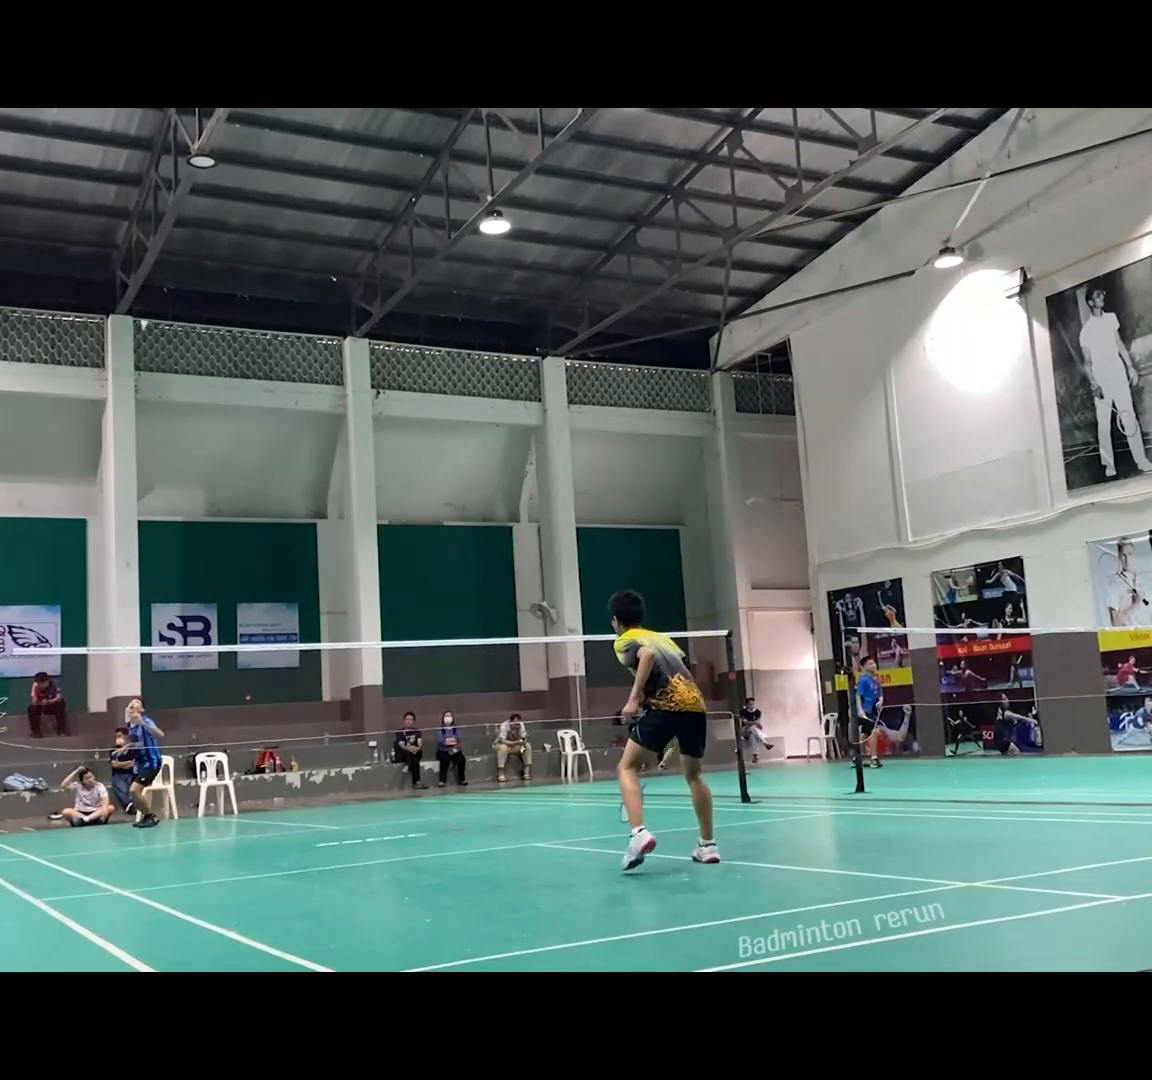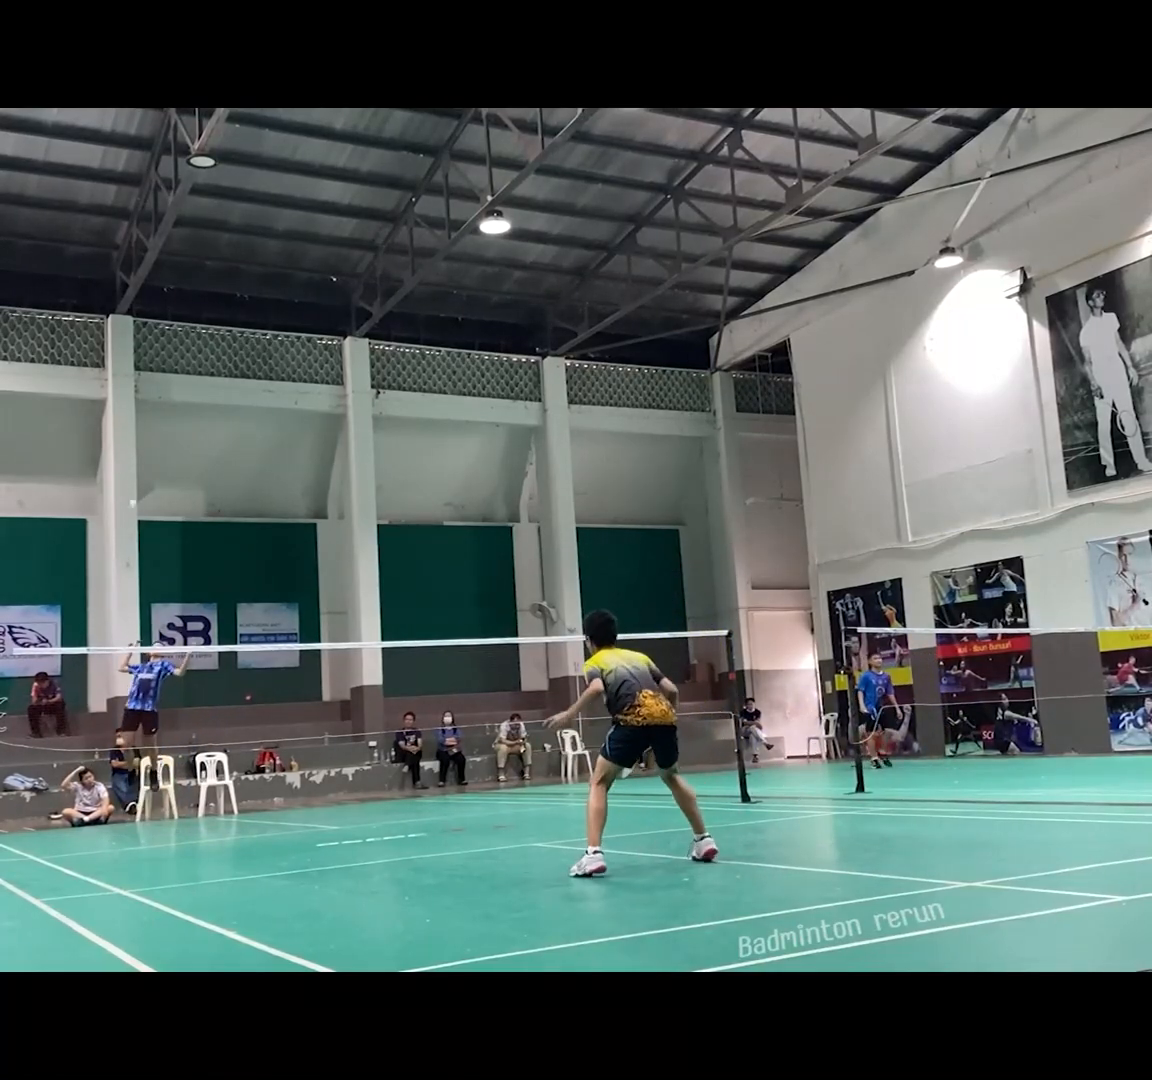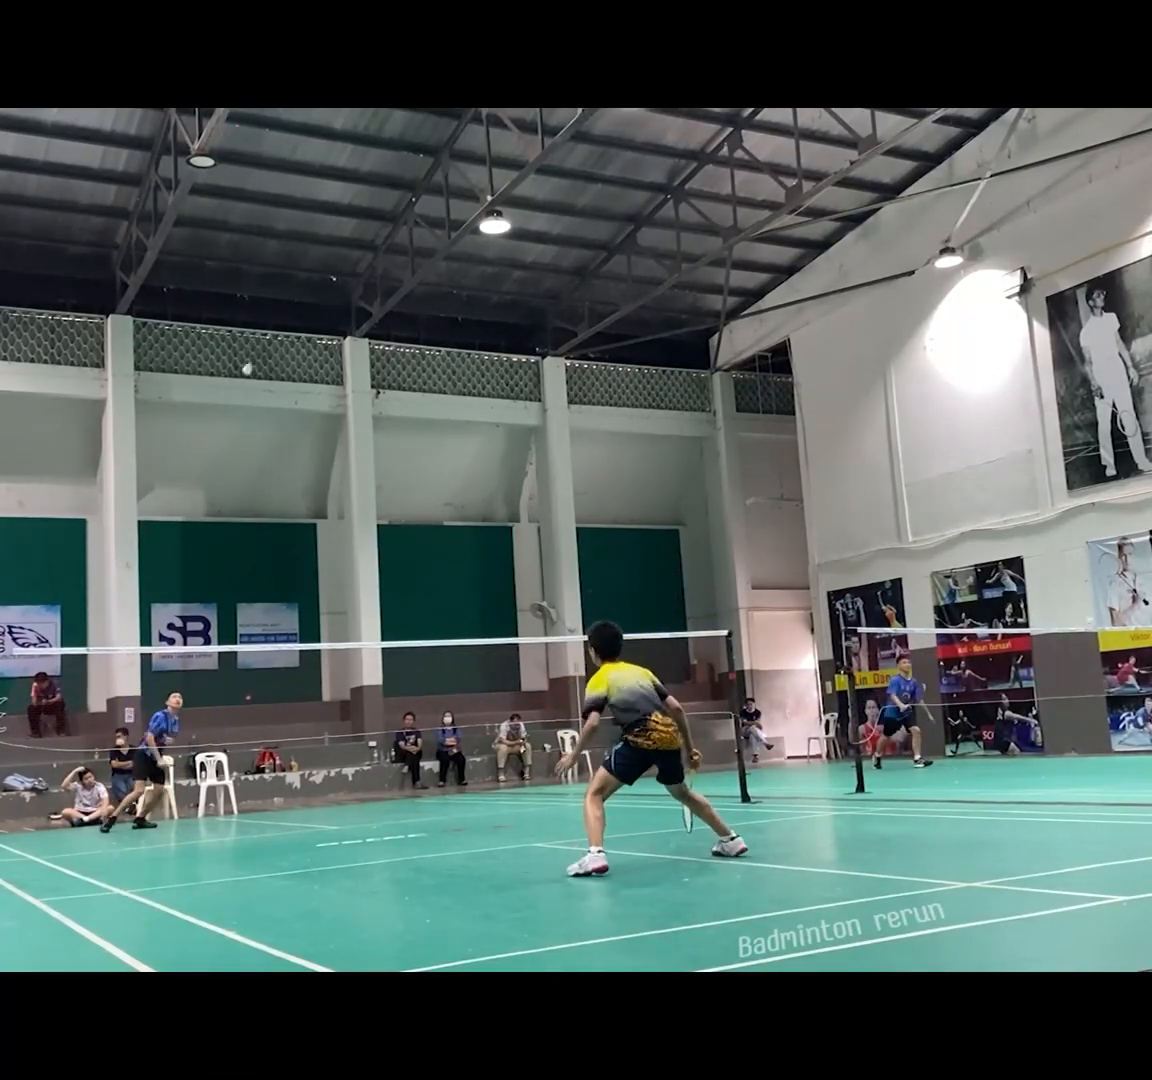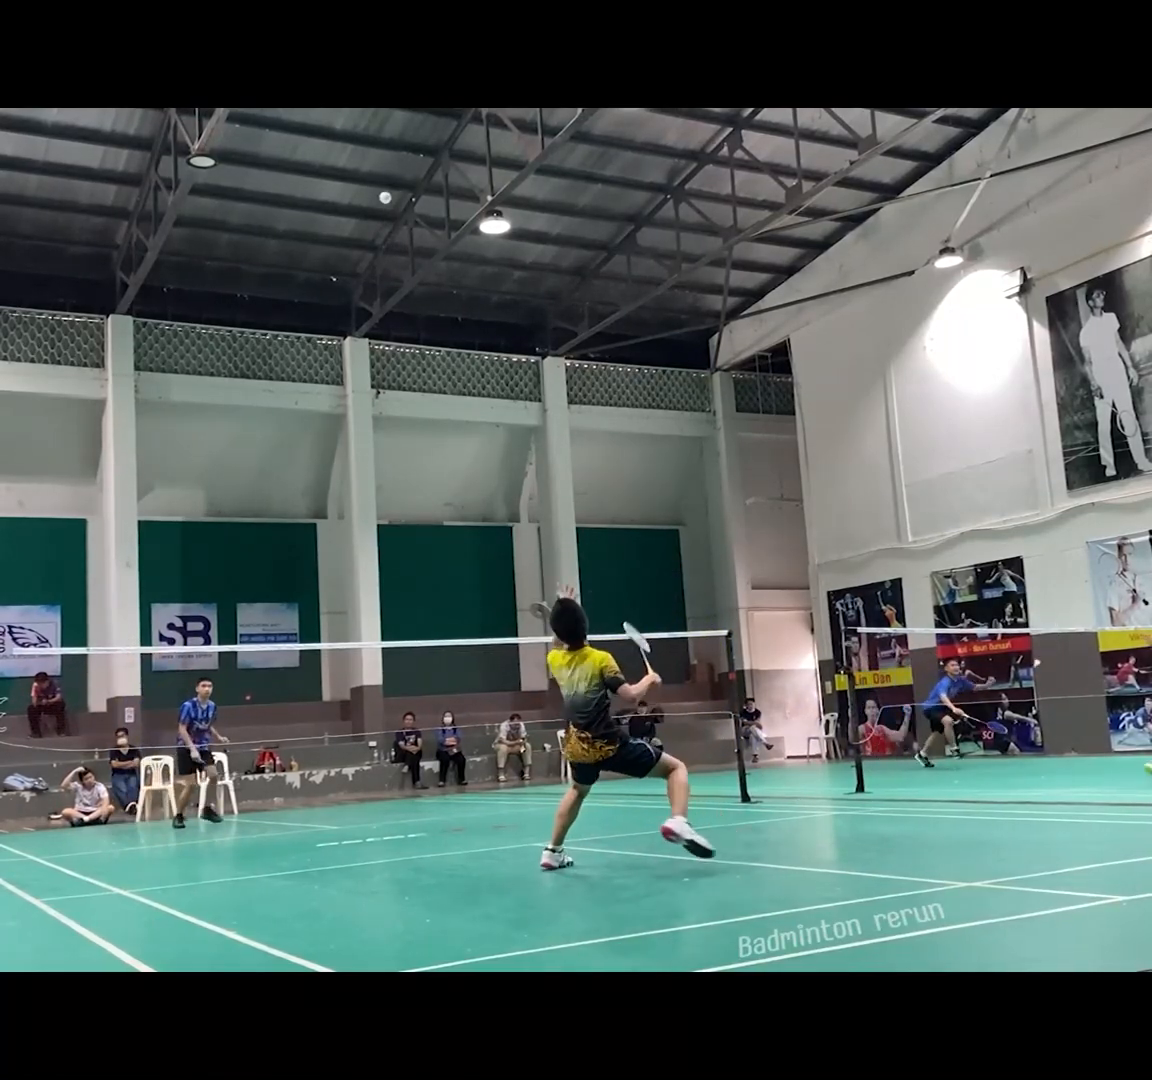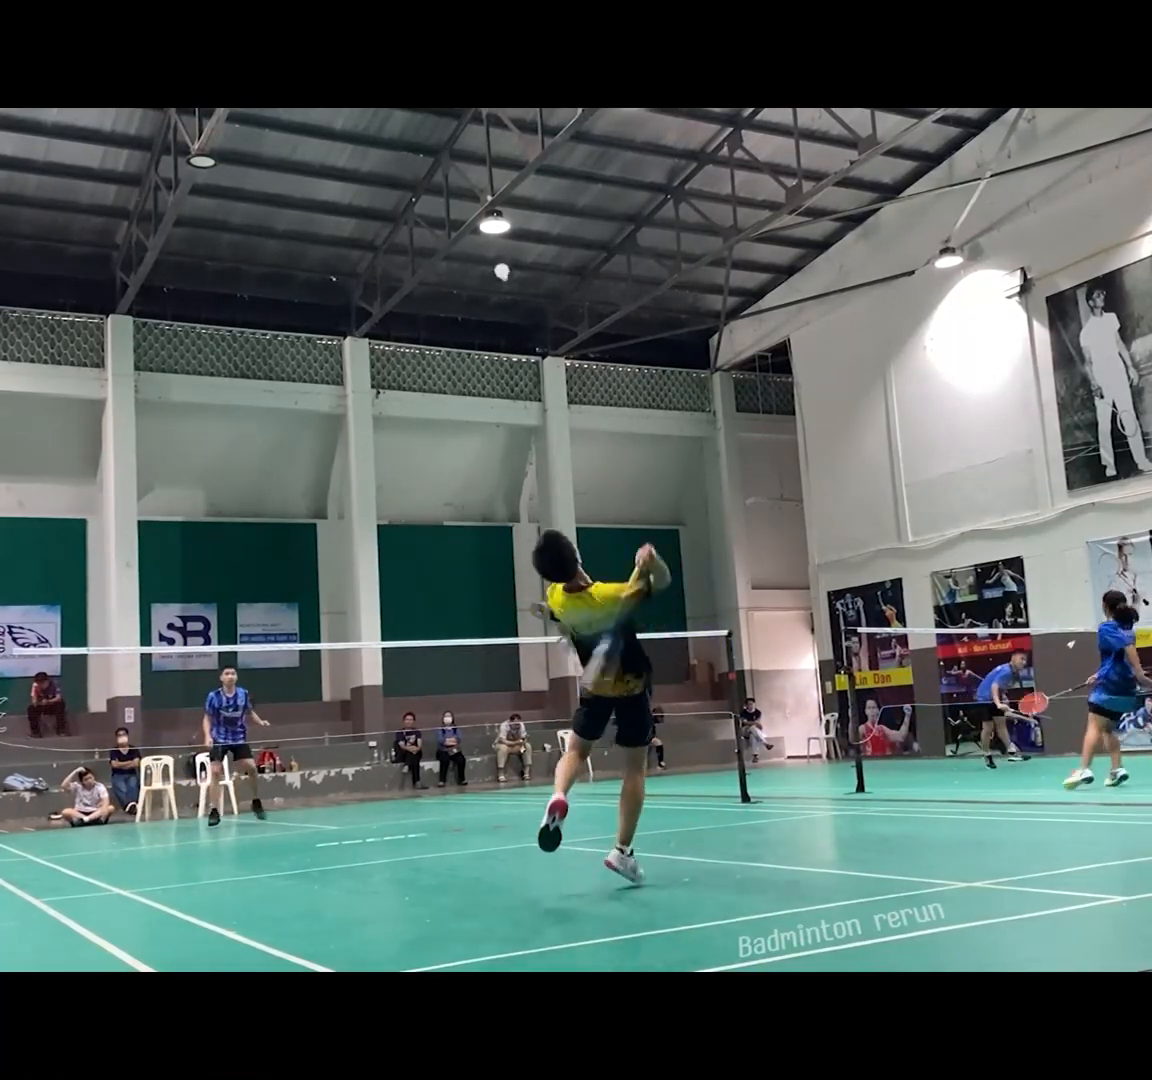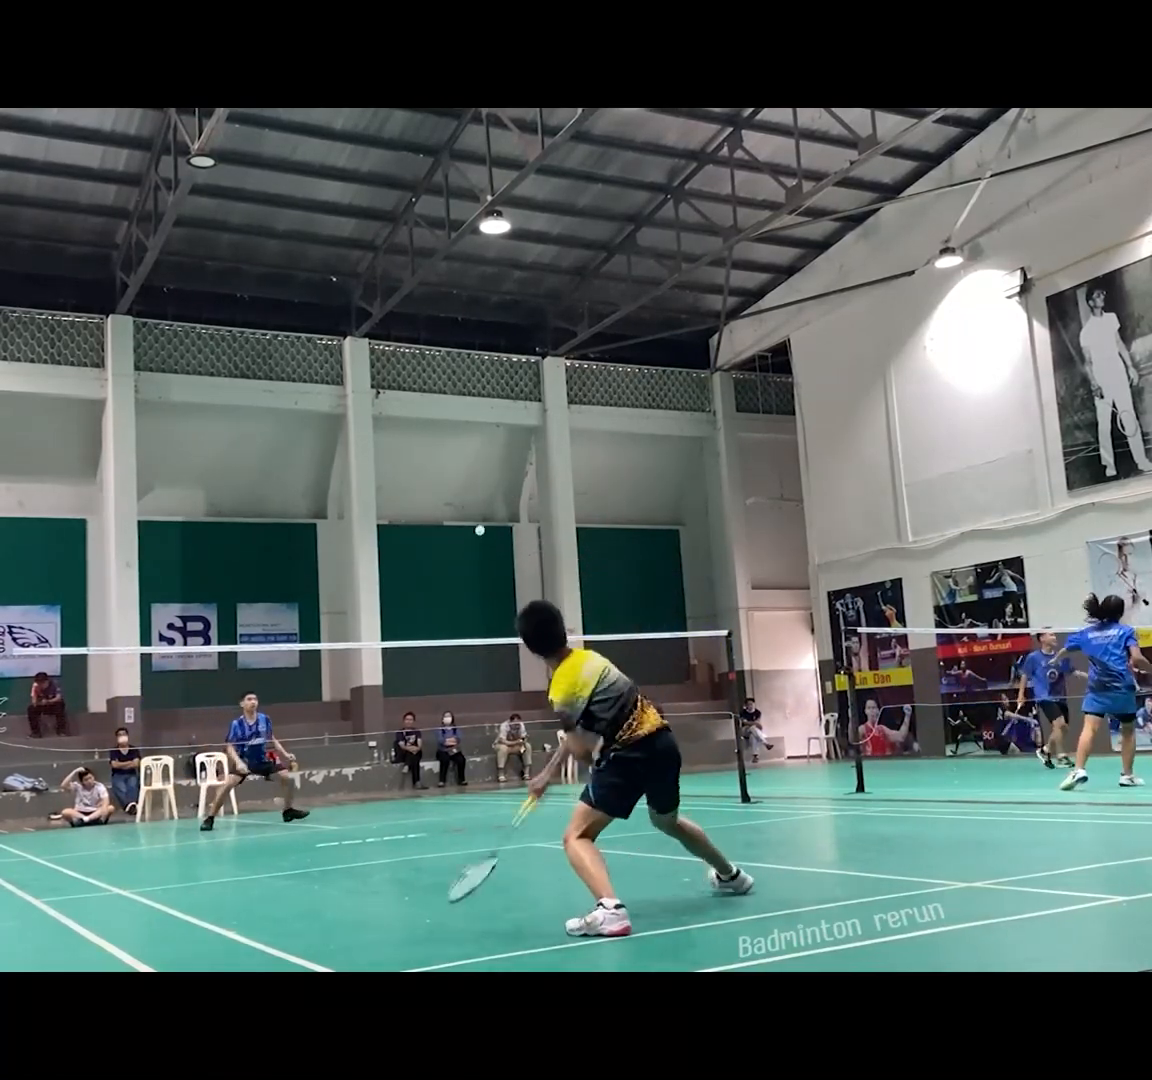
dt=0.4s
person 1, frame 1
left shoulder: (624, 641)
right shoulder: (664, 639)
left elbow: (646, 655)
left wrist: (633, 700)
left hip: (664, 705)
right hip: (695, 703)
left knee: (626, 768)
right knee: (693, 774)
left ankle: (639, 834)
right ankle: (707, 845)
person 1, frame 2
left shoulder: (594, 663)
right shoulder: (639, 657)
left elbow: (597, 688)
right elbow: (671, 690)
left wrist: (569, 714)
left hip: (633, 719)
right hip: (664, 716)
left knee: (599, 784)
right knee: (671, 776)
left ankle: (593, 854)
right ankle: (703, 840)
person 1, frame 3
left shoulder: (598, 682)
right shoulder: (642, 672)
left elbow: (592, 723)
right elbow: (675, 707)
left wrist: (573, 756)
right wrist: (689, 748)
left hip: (639, 740)
right hip: (669, 738)
left knee: (594, 795)
right knee: (682, 794)
left ankle: (595, 855)
right ankle: (731, 840)
person 1, frame 4
left shoulder: (555, 659)
right shoulder: (601, 660)
left elbow: (558, 644)
right elbow: (630, 696)
left wrist: (564, 604)
right wrist: (648, 680)
left hip: (578, 749)
right hip: (610, 744)
left knee: (577, 791)
right knee: (676, 769)
left ankle: (553, 852)
right ankle: (678, 822)
person 1, frame 5
left shoulder: (556, 600)
right shoulder: (614, 596)
right elbow: (662, 581)
right wrist: (650, 562)
left hip: (595, 688)
right hip: (630, 691)
left knee: (575, 752)
right knee: (634, 771)
left ankle: (558, 797)
right ankle: (622, 852)
person 1, frame 6
left shoulder: (561, 691)
right shoulder: (586, 658)
left elbow: (583, 748)
left wrist: (547, 776)
left hip: (628, 754)
right hip: (662, 742)
left knee: (576, 838)
right knee: (668, 821)
left ankle: (611, 910)
right ankle: (729, 875)
